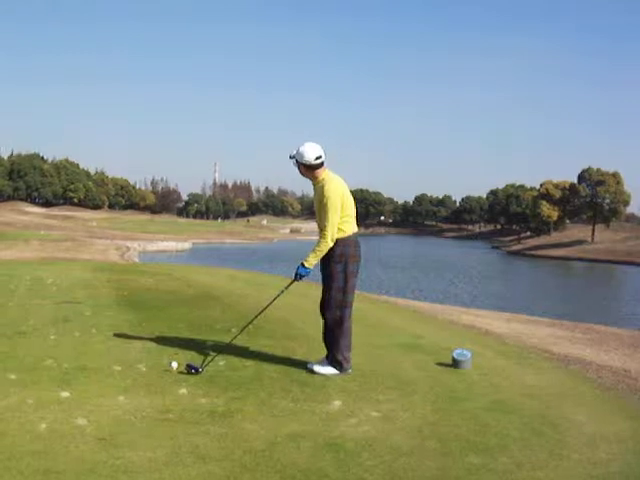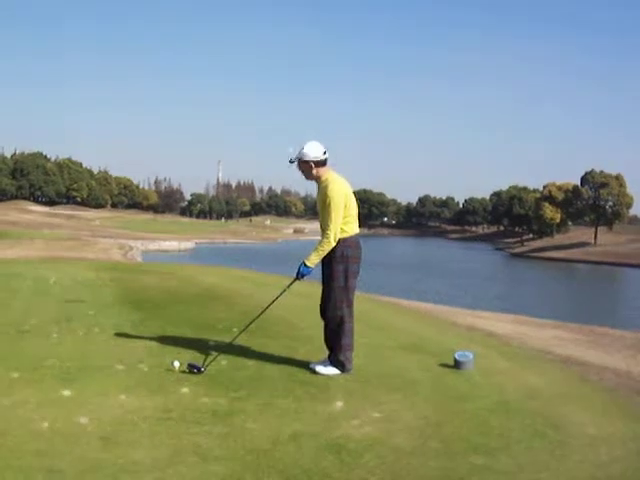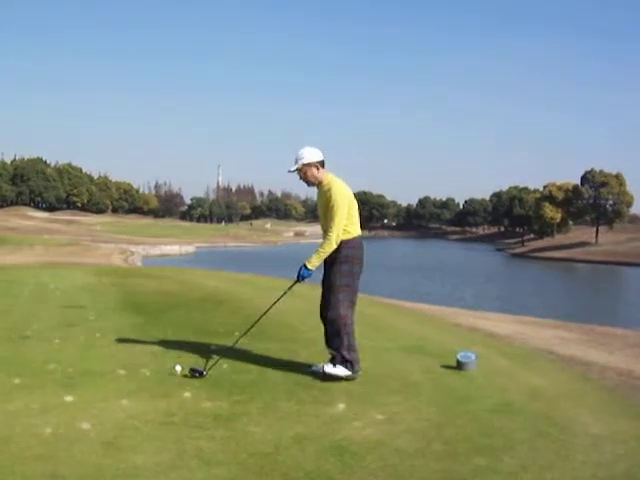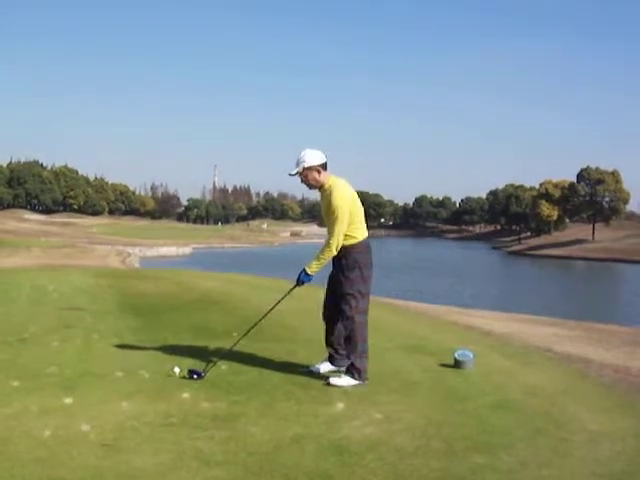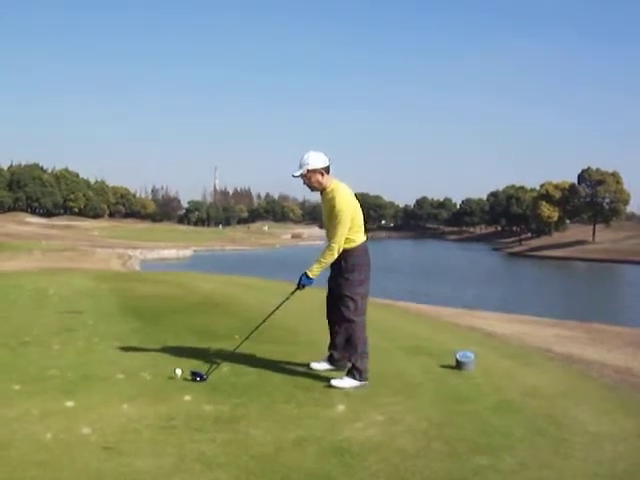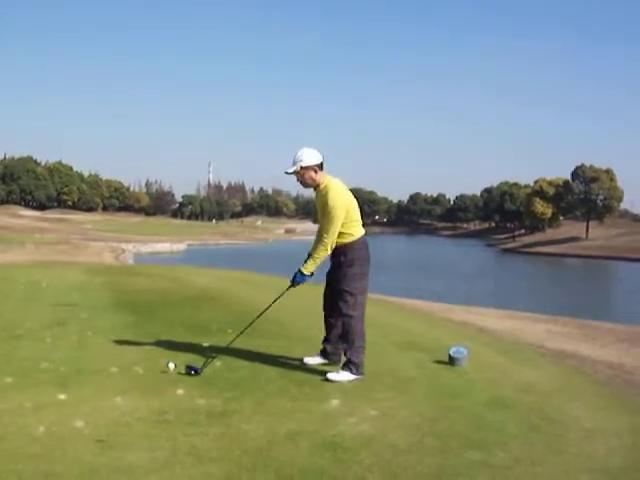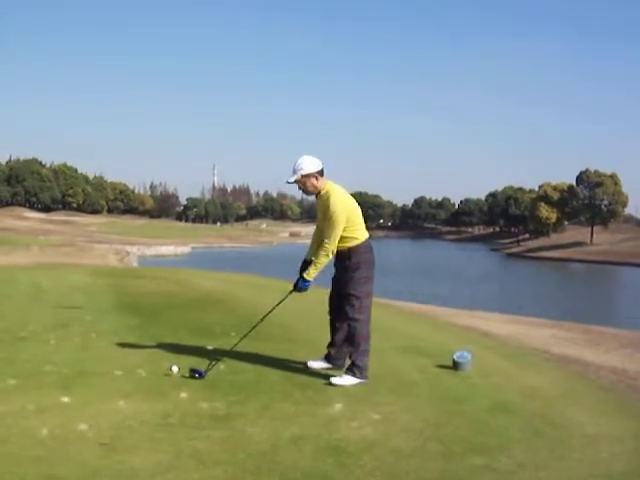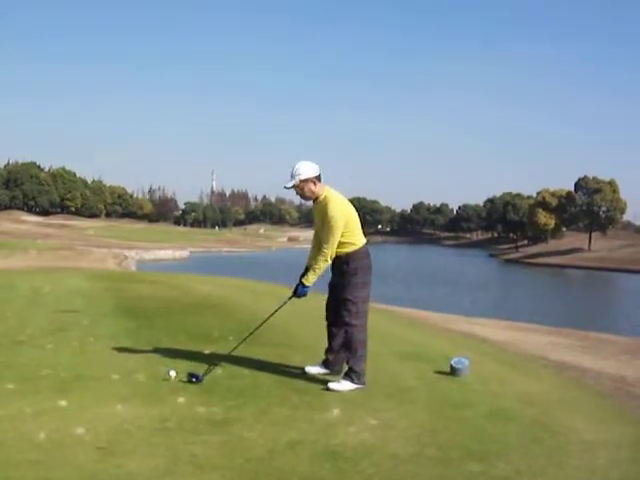
dt=0.5s
person 1, frame 1
left shoulder: (330, 188)
right shoulder: (323, 183)
left elbow: (328, 236)
left wrist: (307, 263)
right wrist: (312, 260)
left hip: (342, 249)
right hip: (334, 248)
left knee: (338, 308)
right knee: (329, 307)
left ankle: (340, 362)
right ankle: (332, 357)
person 1, frame 2
left shoulder: (333, 188)
right shoulder: (326, 183)
left elbow: (331, 235)
left wrist: (309, 262)
right wrist: (314, 260)
left hip: (344, 249)
right hip: (336, 248)
left knee: (339, 308)
right knee: (329, 308)
left ankle: (342, 362)
right ankle: (334, 357)
person 1, frame 3
left shoulder: (336, 190)
right shoulder: (323, 189)
left elbow: (334, 236)
left wrist: (310, 264)
right wrist: (316, 261)
left hip: (347, 252)
right hip: (336, 252)
left knee: (339, 307)
right knee: (328, 310)
left ankle: (350, 363)
right ankle: (337, 359)
person 1, frame 4
left shoulder: (338, 195)
right shoulder: (328, 189)
left elbow: (334, 243)
left wrist: (310, 269)
left hip: (355, 256)
right hip: (343, 254)
left knee: (352, 313)
right knee: (332, 311)
left ankle: (357, 372)
right ankle: (338, 359)
person 1, frame 5
left shoulder: (340, 198)
right shoulder: (328, 193)
left elbow: (335, 246)
left wrist: (311, 273)
left hip: (353, 259)
right hip: (341, 258)
left knee: (351, 316)
right knee: (335, 312)
left ankle: (358, 373)
right ankle: (337, 358)
person 1, frame 6
left shoulder: (334, 195)
right shoulder: (321, 190)
left elbow: (328, 241)
left wrist: (306, 269)
right wrist: (310, 256)
left hip: (353, 252)
right hip: (340, 252)
left knee: (349, 309)
right knee: (332, 305)
left ankle: (354, 366)
right ankle: (331, 352)
person 1, frame 7
left shoulder: (336, 201)
right shoulder: (322, 196)
left elbow: (328, 247)
right elbow: (320, 232)
left wrist: (308, 276)
right wrist: (307, 260)
left hip: (358, 256)
right hip: (345, 256)
left knee: (355, 313)
right knee: (337, 309)
left ankle: (358, 370)
right ankle: (335, 357)
person 1, frame 8
left shoulder: (334, 206)
right shoulder: (318, 202)
left elbow: (327, 252)
right elbow: (318, 238)
left wrist: (307, 281)
right wrist: (307, 269)
left hip: (355, 262)
right hip: (341, 261)
left knee: (352, 318)
right knee: (334, 314)
left ankle: (355, 376)
right ankle: (333, 363)
